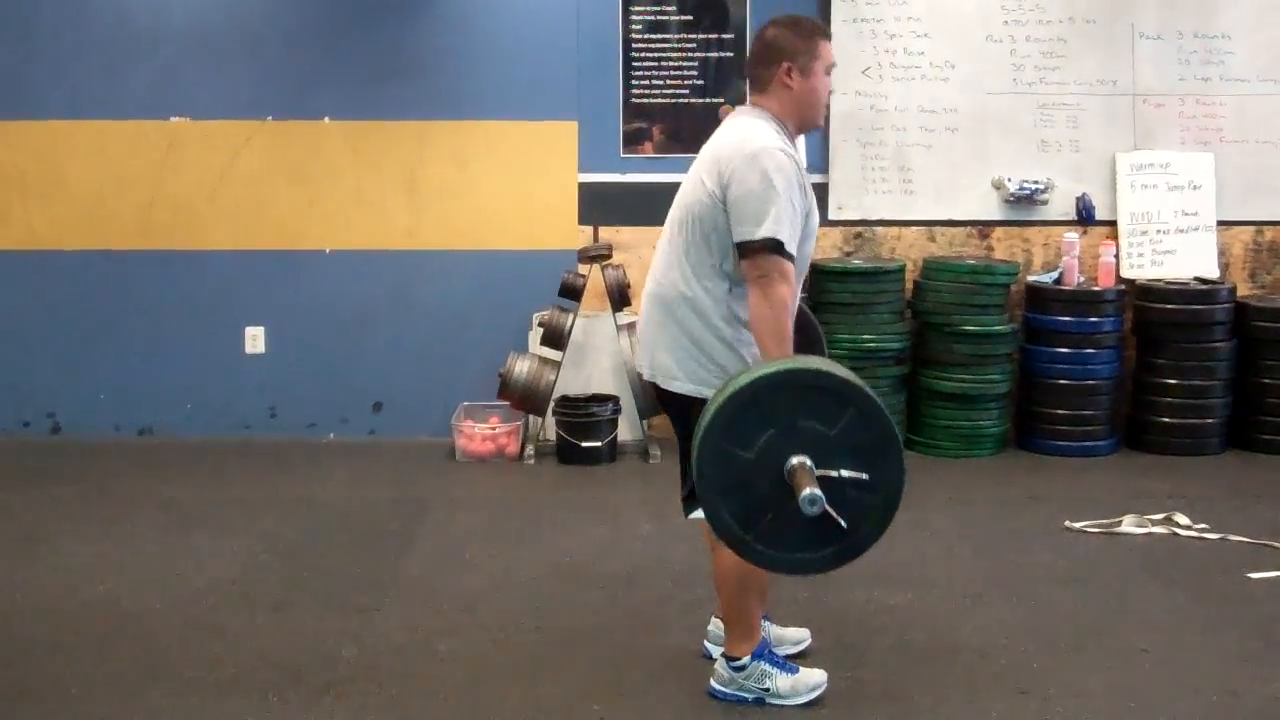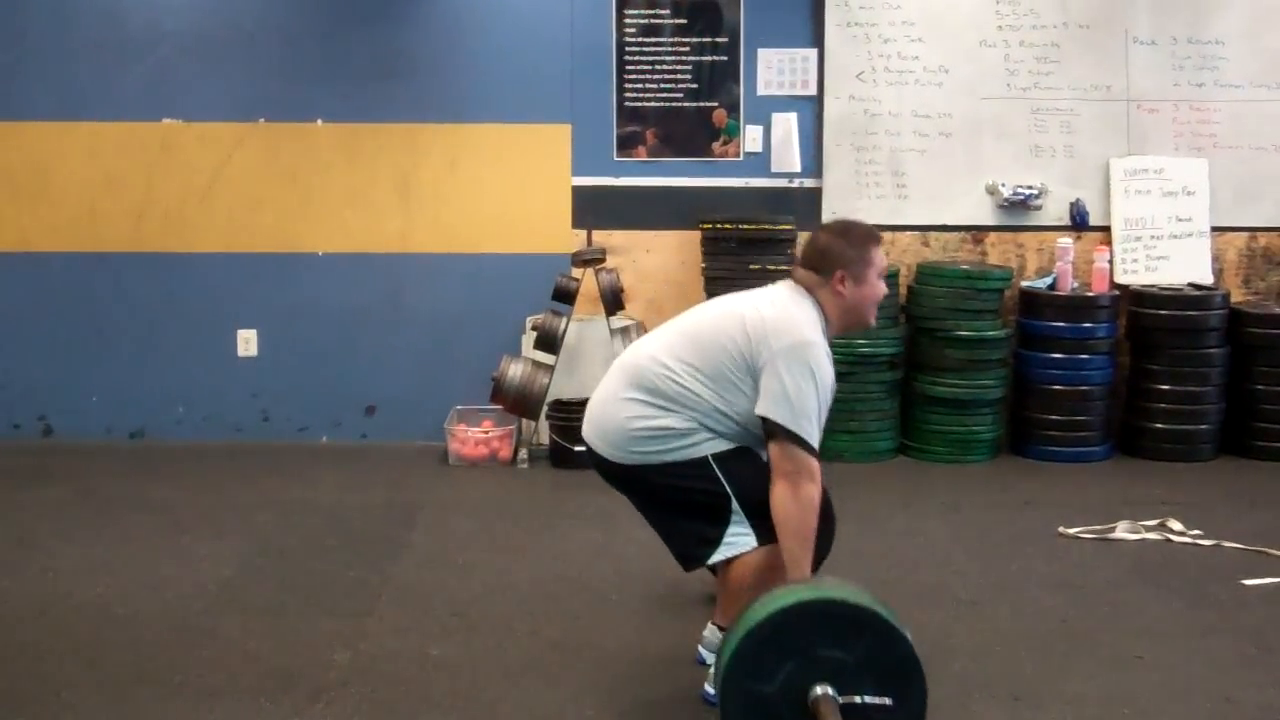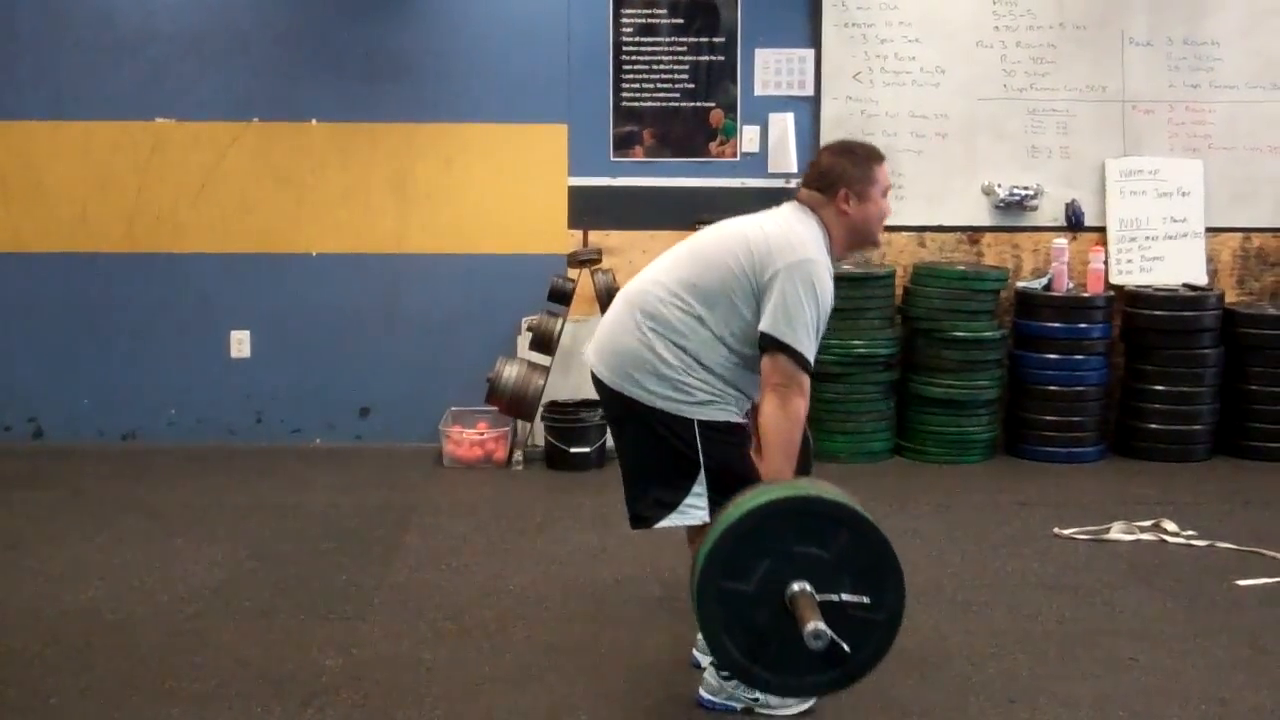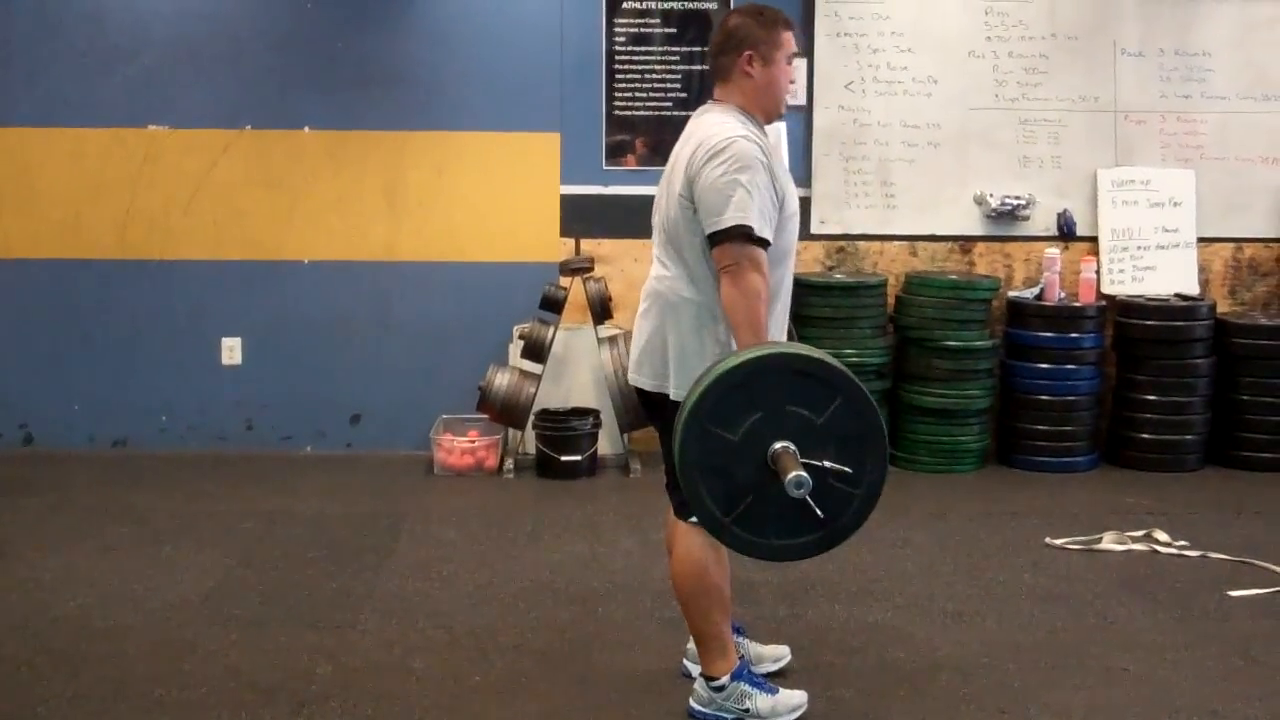
dt=0.5s
person 1, frame 1
left shoulder: (752, 136)
right shoulder: (764, 153)
right elbow: (768, 280)
left hip: (696, 341)
right hip: (709, 354)
left ankle: (735, 623)
right ankle: (742, 664)
person 1, frame 2
left shoulder: (785, 307)
right shoulder: (800, 341)
right elbow: (795, 476)
right wrist: (801, 590)
left hip: (632, 417)
right hip: (645, 434)
left knee: (752, 513)
right knee: (770, 526)
left ankle: (726, 633)
person 1, frame 3
left shoulder: (789, 232)
right shoulder: (804, 261)
left elbow: (774, 377)
right elbow: (785, 390)
left hip: (647, 357)
right hip: (659, 370)
left knee: (724, 511)
person 1, frame 4
left shoulder: (715, 131)
right shoulder: (734, 145)
right elbow: (739, 270)
left hip: (689, 353)
right hip: (702, 361)
right knee: (703, 514)
left ankle: (716, 639)
